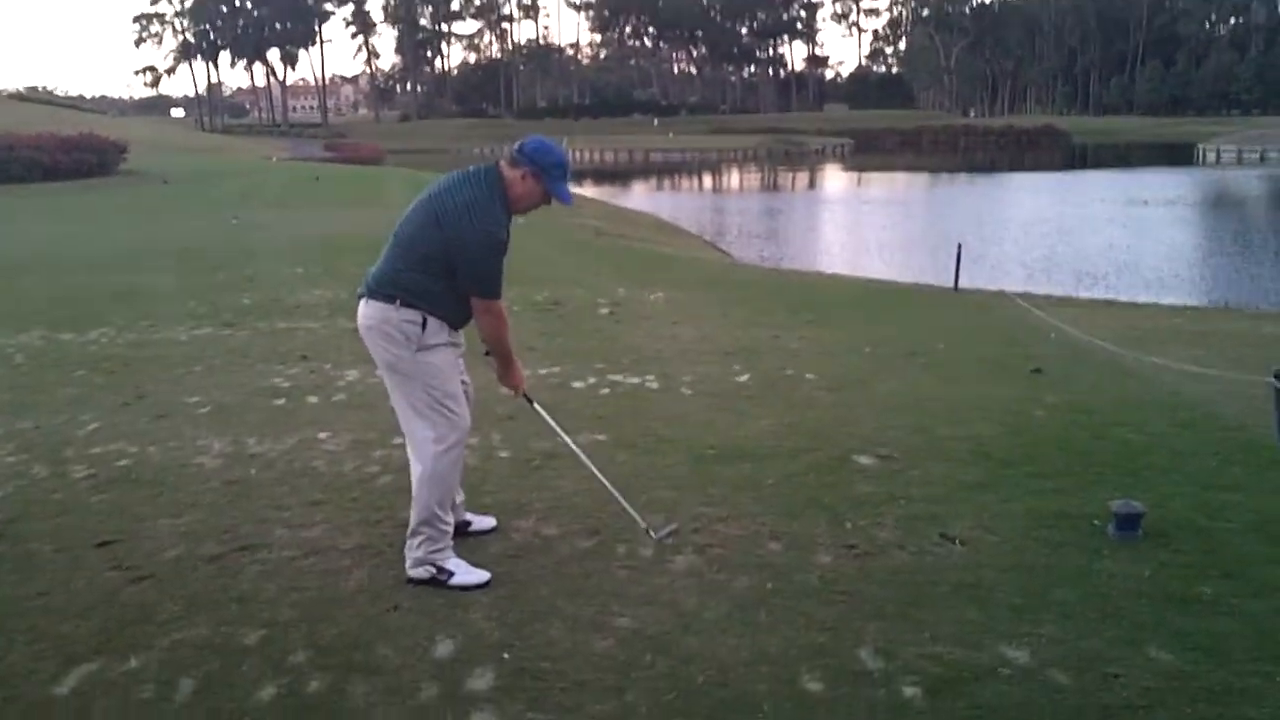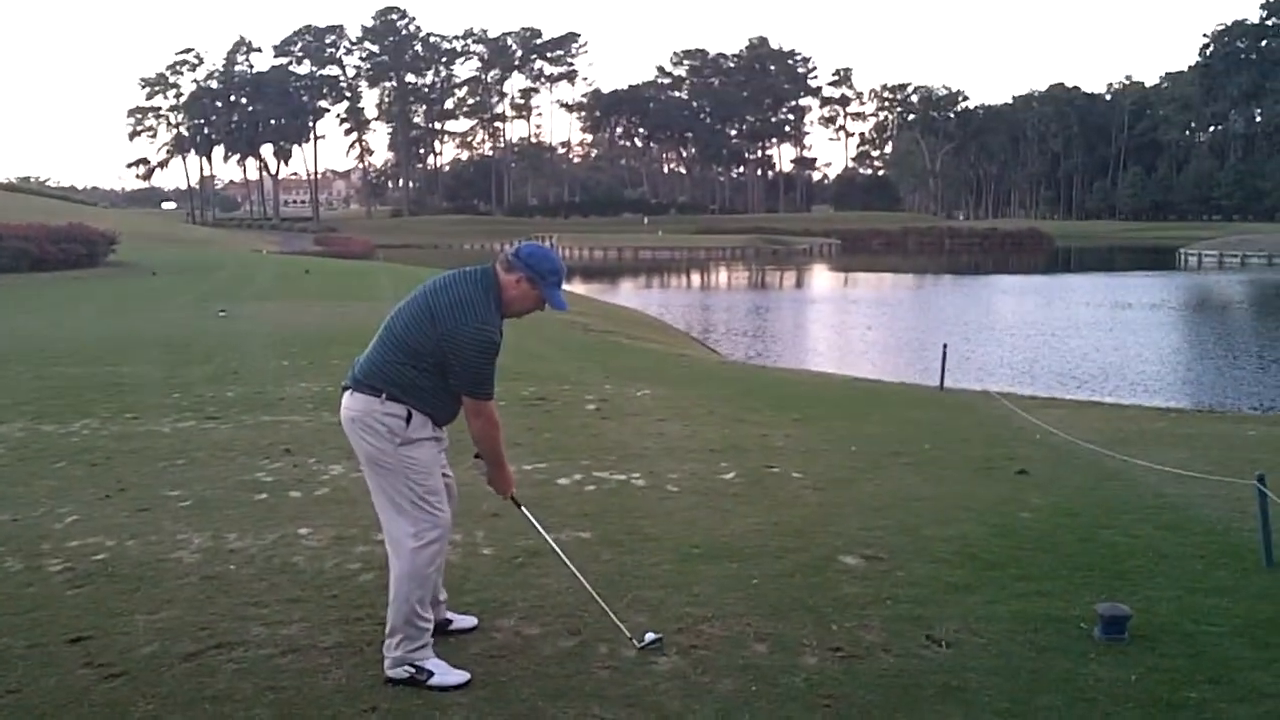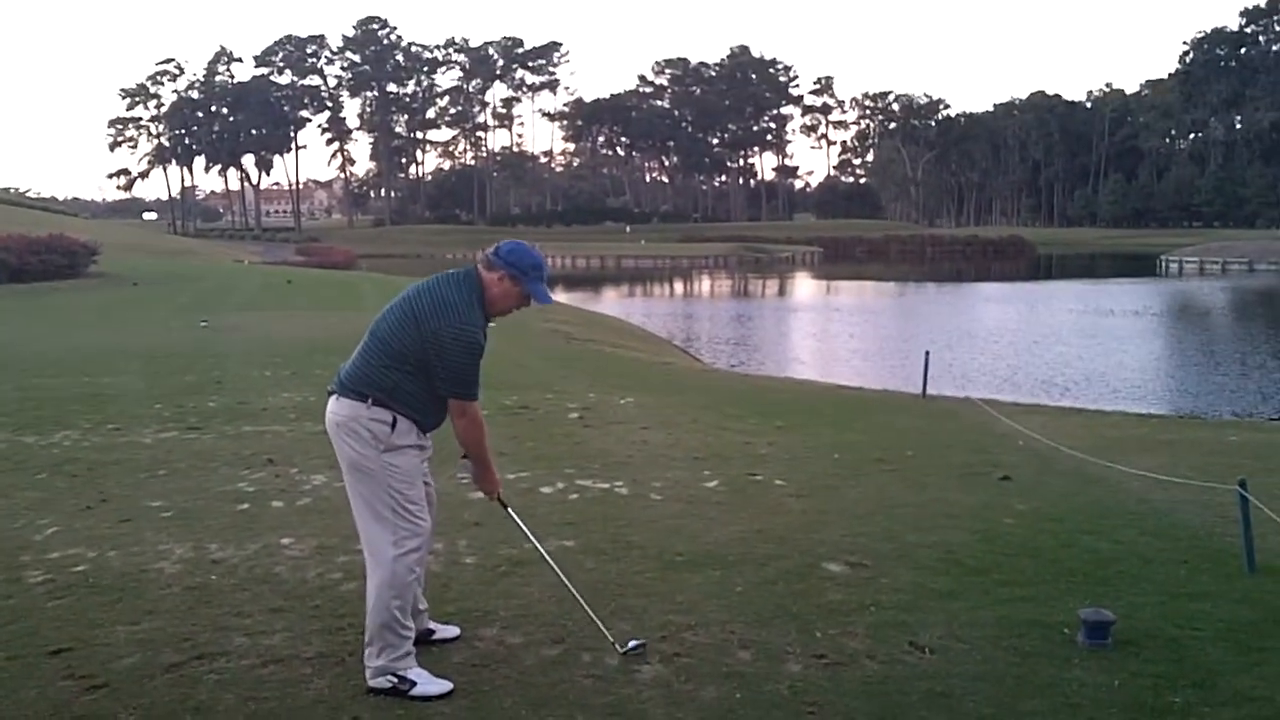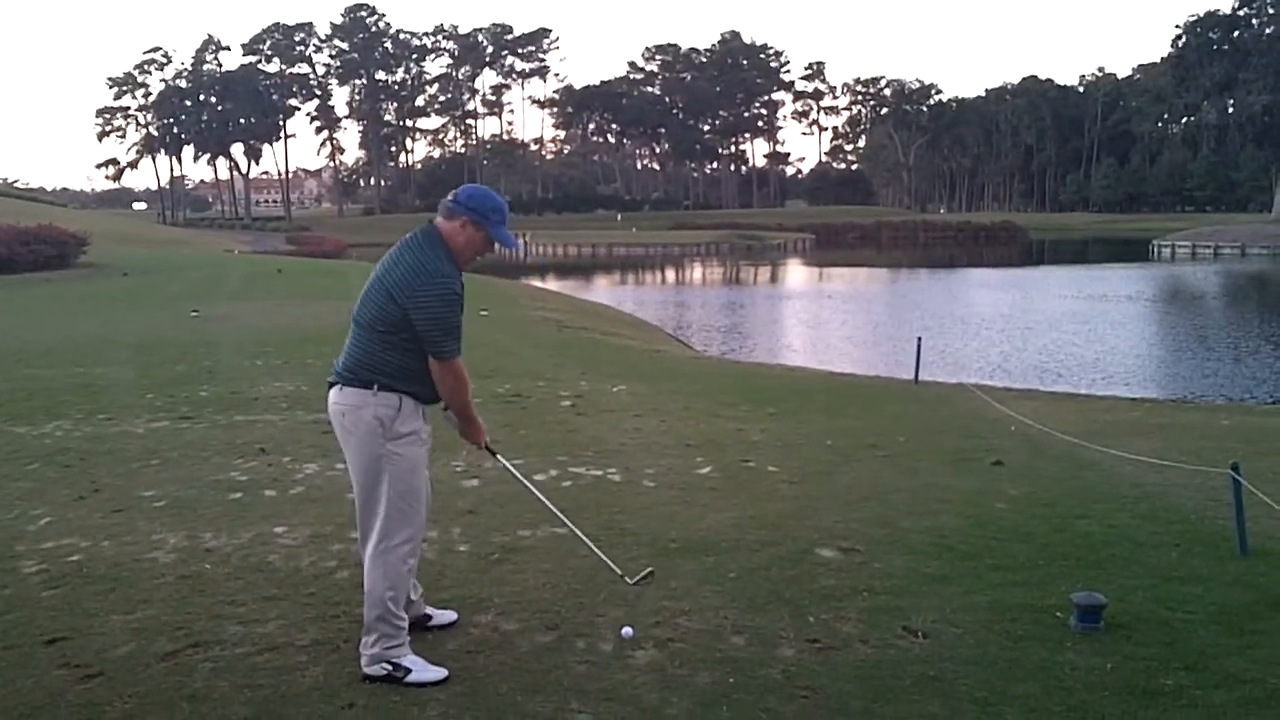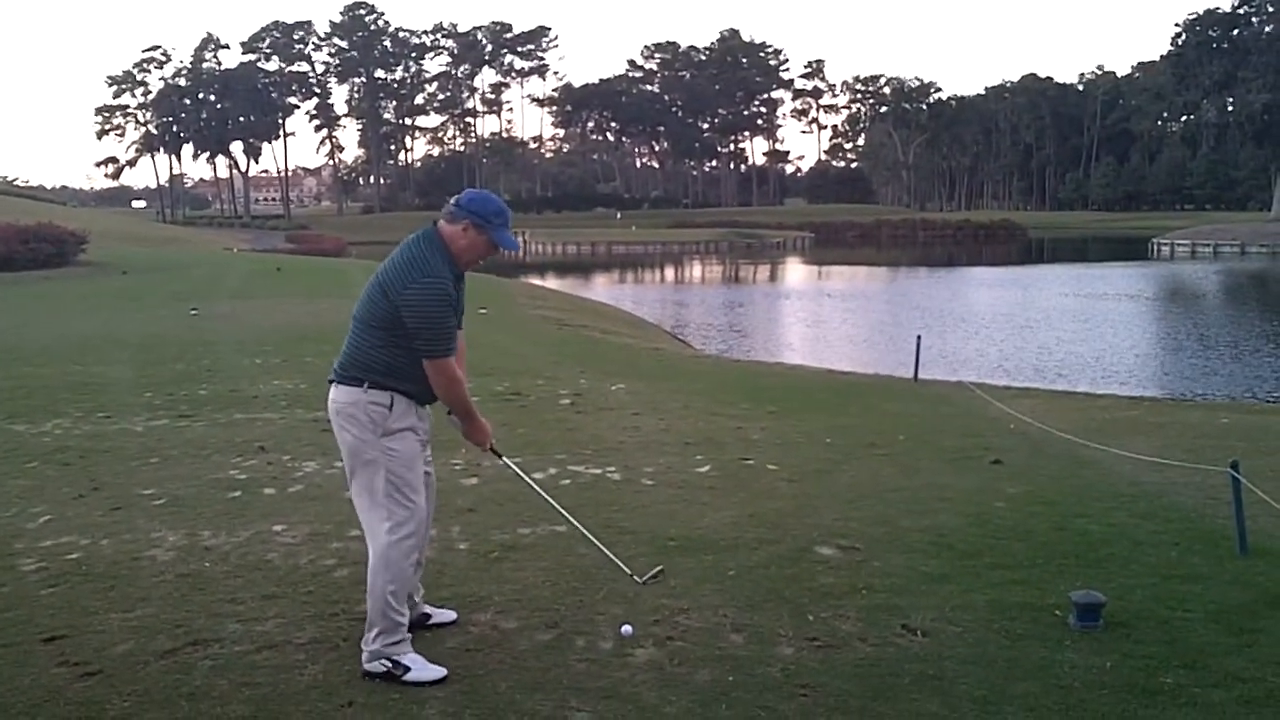
dt=0.5s
person 1, frame 1
left shoulder: (475, 184)
right shoulder: (482, 218)
right elbow: (488, 310)
right wrist: (508, 365)
left hip: (413, 313)
right hip: (404, 321)
left knee: (452, 409)
right knee: (444, 431)
left ankle: (448, 513)
right ankle: (428, 557)
person 1, frame 2
left shoulder: (471, 284)
right shoulder: (476, 320)
right elbow: (480, 412)
right wrist: (499, 469)
left hip: (395, 408)
right hip: (387, 415)
left knee: (439, 505)
right knee: (422, 527)
left ankle: (430, 612)
right ankle: (407, 657)
person 1, frame 3
left shoulder: (454, 289)
right shoulder: (460, 320)
right elbow: (464, 412)
left wrist: (477, 459)
right wrist: (485, 471)
left hip: (381, 415)
right hip: (373, 421)
left knee: (416, 519)
right knee: (400, 538)
left ankle: (412, 621)
right ankle: (389, 666)
person 1, frame 4
left shoulder: (420, 249)
right shoulder: (433, 277)
right elbow: (446, 367)
left wrist: (459, 411)
right wrist: (469, 420)
left hip: (378, 399)
right hip: (380, 407)
left knee: (407, 515)
right knee: (394, 527)
left ankle: (406, 608)
right ankle: (384, 654)
person 1, frame 5
left shoulder: (441, 259)
right shoulder: (426, 277)
left elbow: (452, 339)
right elbow: (440, 369)
left wrist: (464, 404)
right wrist: (472, 421)
left hip: (396, 400)
right hip: (372, 404)
left knee: (414, 509)
right knee: (398, 522)
left ankle: (406, 606)
right ankle: (385, 650)
